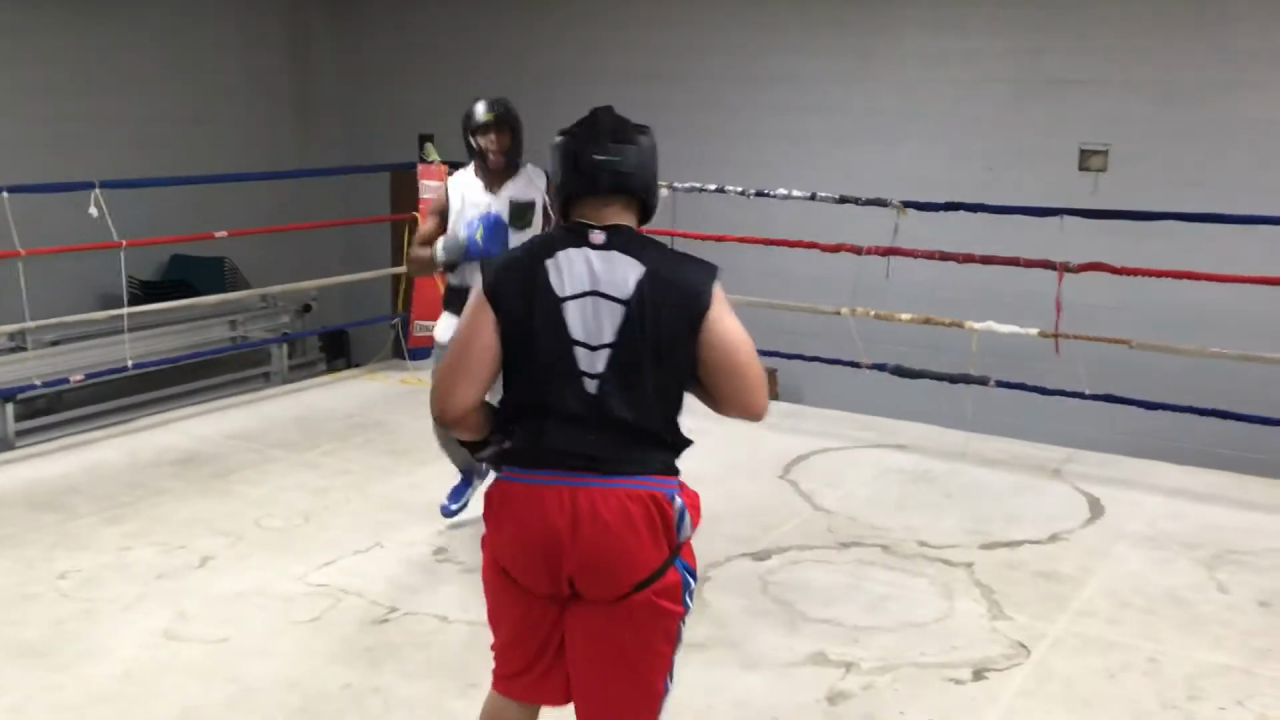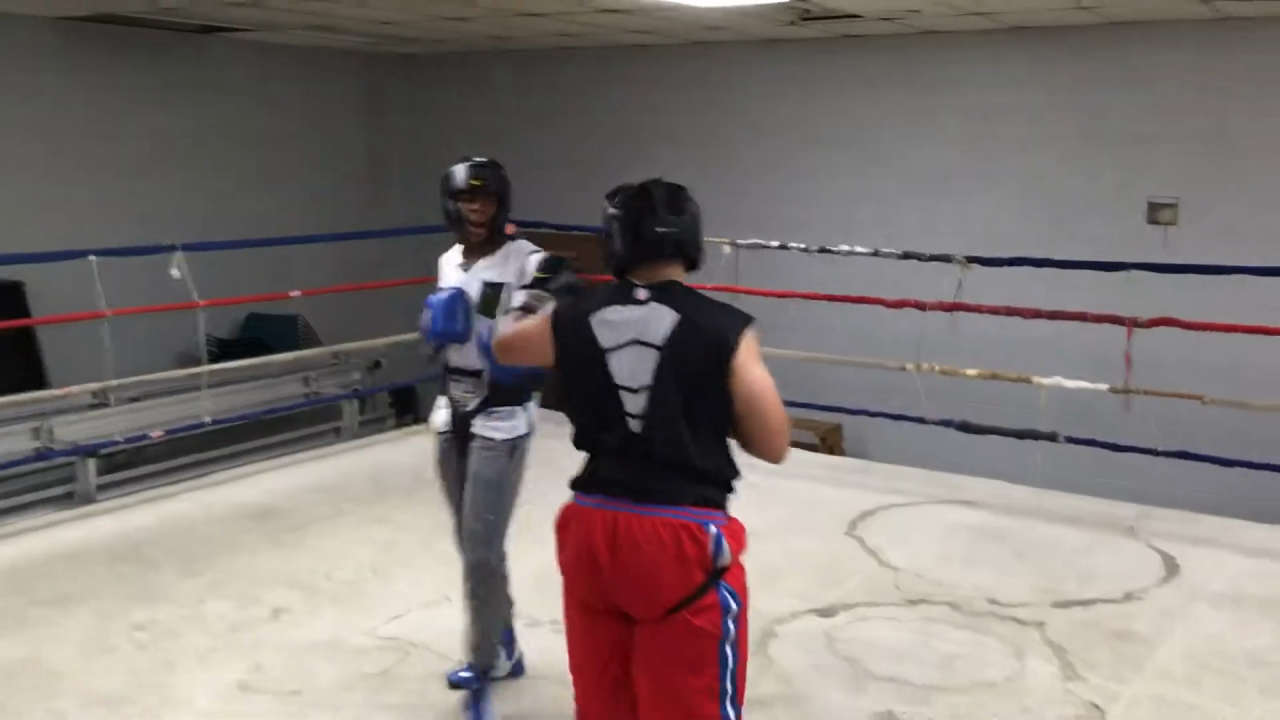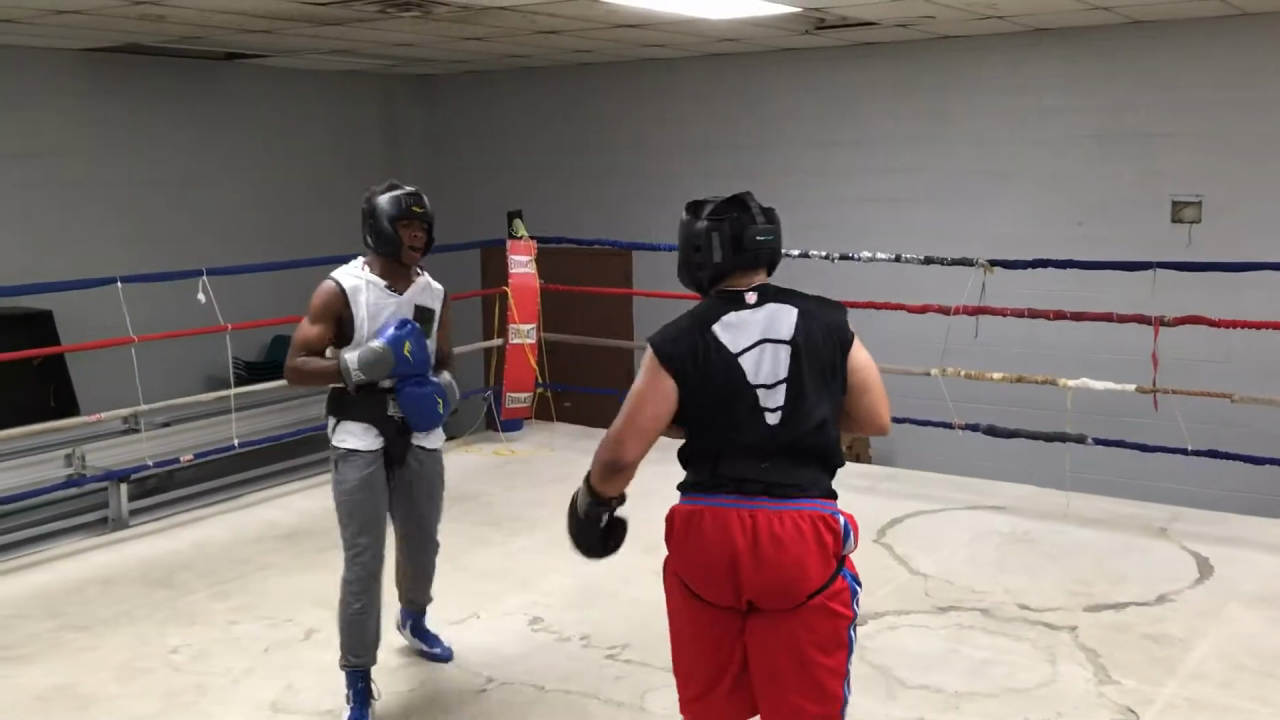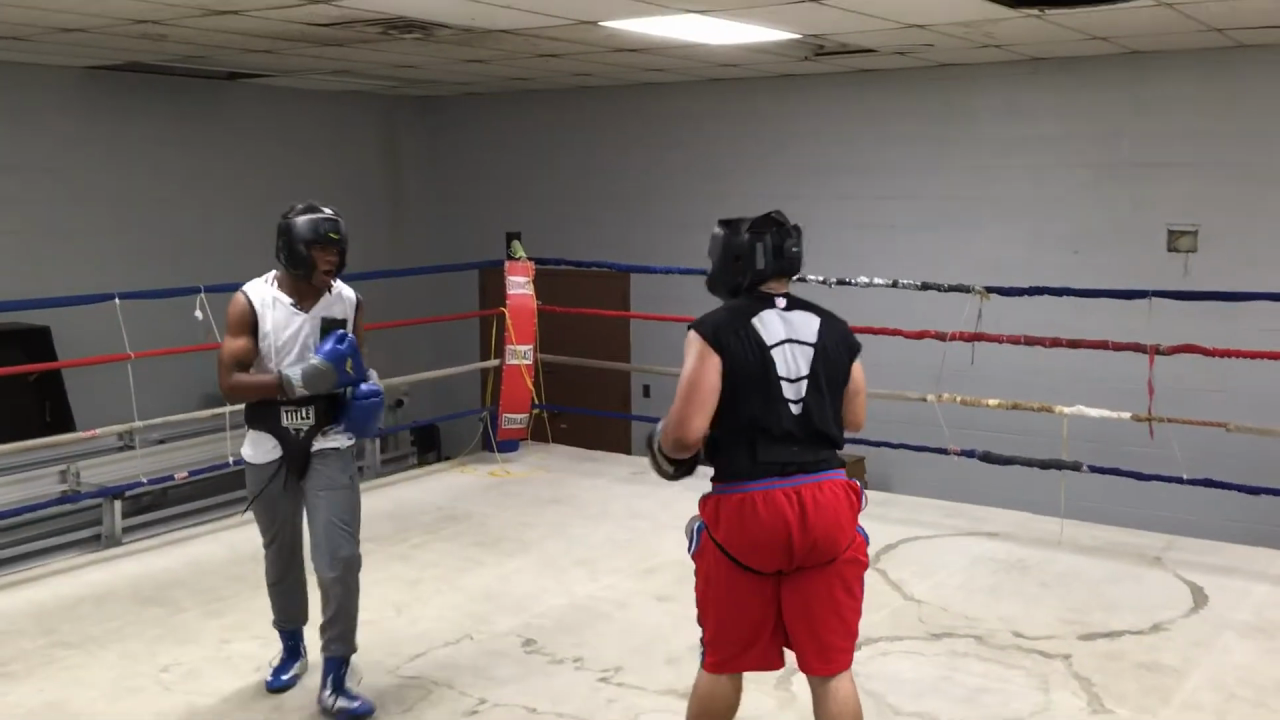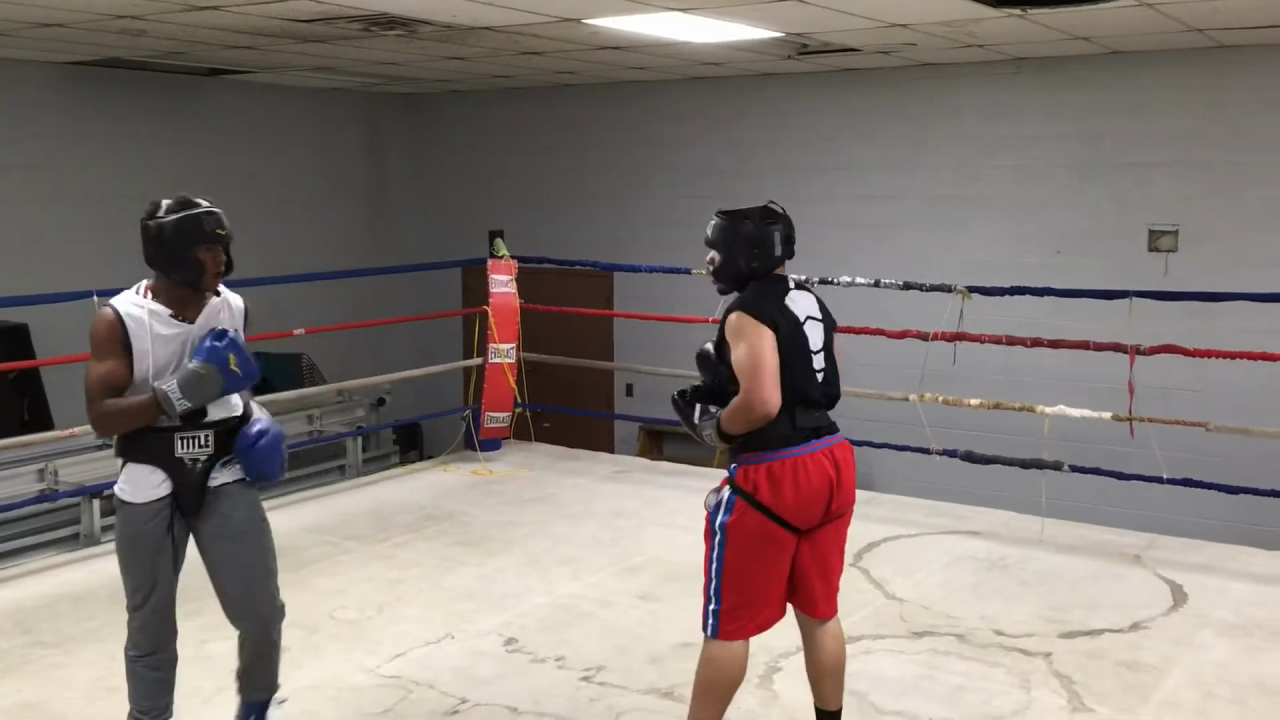
dt=1s
person 1, frame 1
left shoulder: (507, 274)
right shoulder: (688, 282)
left elbow: (454, 406)
right elbow: (750, 402)
left hip: (527, 506)
right hip: (636, 515)
person 1, frame 2
left shoulder: (573, 320)
right shoulder: (724, 329)
left elbow: (503, 346)
right elbow: (772, 445)
left wrist: (536, 307)
left hip: (593, 529)
right hip: (685, 542)
person 1, frame 3
left shoulder: (676, 343)
right shoulder: (828, 322)
left elbow: (623, 453)
right elbow: (874, 419)
left wrist: (594, 498)
left hip: (707, 534)
right hip: (804, 538)
person 1, frame 4
left shoulder: (715, 331)
right shoulder: (834, 331)
left elbow: (686, 432)
right elbow: (853, 420)
left wrist: (671, 455)
left hip: (745, 510)
right hip: (826, 505)
left knee: (724, 662)
right knee: (831, 667)
person 1, frame 5
left shoulder: (749, 311)
right shoulder: (811, 302)
left elbow: (761, 404)
left wrist: (711, 424)
left hip: (772, 476)
right hip: (828, 464)
left knee: (728, 623)
right knee: (819, 613)
person 2, frame 1
left shoulder: (539, 184)
right shoulder: (452, 191)
right elbow: (415, 259)
right wrist: (452, 247)
right hip: (462, 321)
right ankle: (470, 472)
person 2, frame 2
left shoulder: (527, 262)
right shoulder: (448, 263)
right wrist: (434, 325)
left hip: (502, 420)
right hip: (453, 414)
left knee: (481, 549)
right knee: (471, 545)
right ankle: (501, 650)
person 2, frame 3
left shoulder: (434, 293)
right shoulder: (340, 289)
right elbow: (295, 368)
left wrist: (444, 388)
right wrist: (362, 362)
left hip: (419, 434)
right hip: (360, 436)
left knee: (423, 542)
right knee: (363, 562)
left ankle: (414, 620)
person 2, frame 4
left shoulder: (348, 300)
right shoulder: (251, 302)
right elbow: (231, 383)
left wrist: (365, 385)
right wrist: (301, 377)
left hip: (329, 440)
right hip: (269, 445)
left knee: (339, 559)
right knee: (281, 553)
right ankle: (292, 648)
person 2, frame 5
left shoulder: (232, 309)
right shoulder: (119, 318)
right elbow: (102, 418)
left wrist: (256, 419)
right wrist: (180, 391)
left hip: (225, 476)
right hip: (150, 485)
left knee: (260, 611)
right knee: (150, 627)
